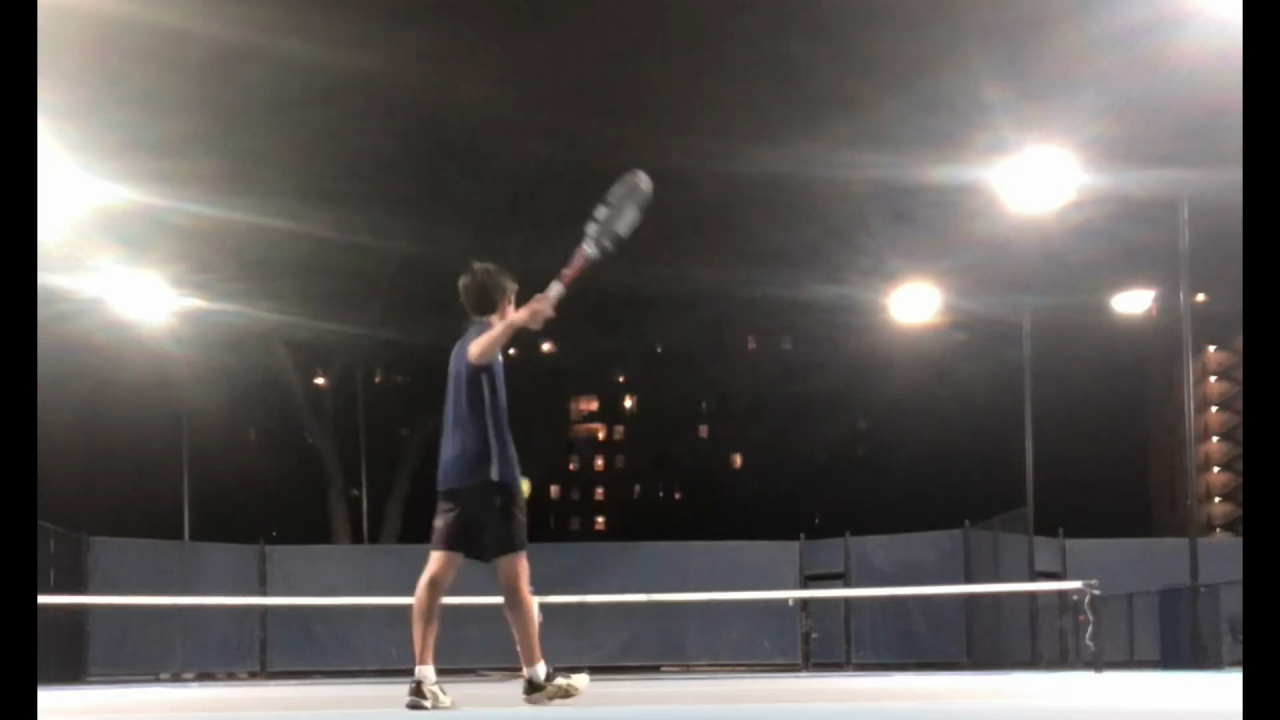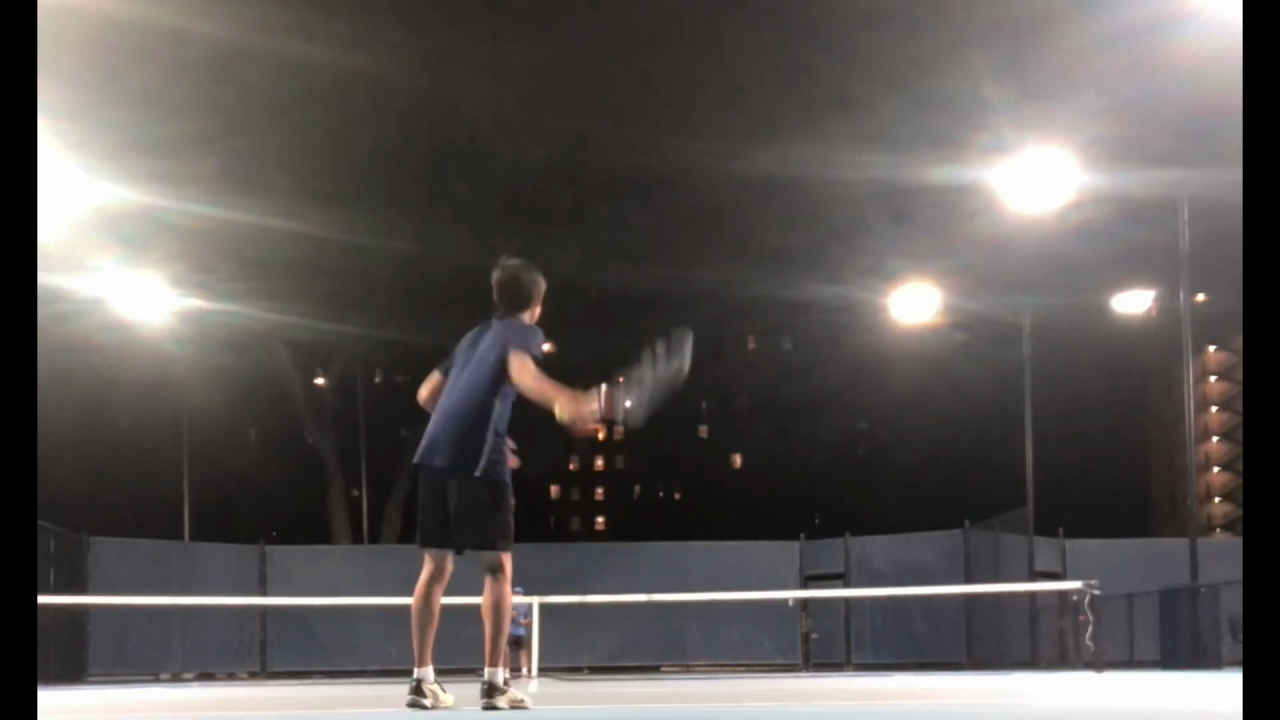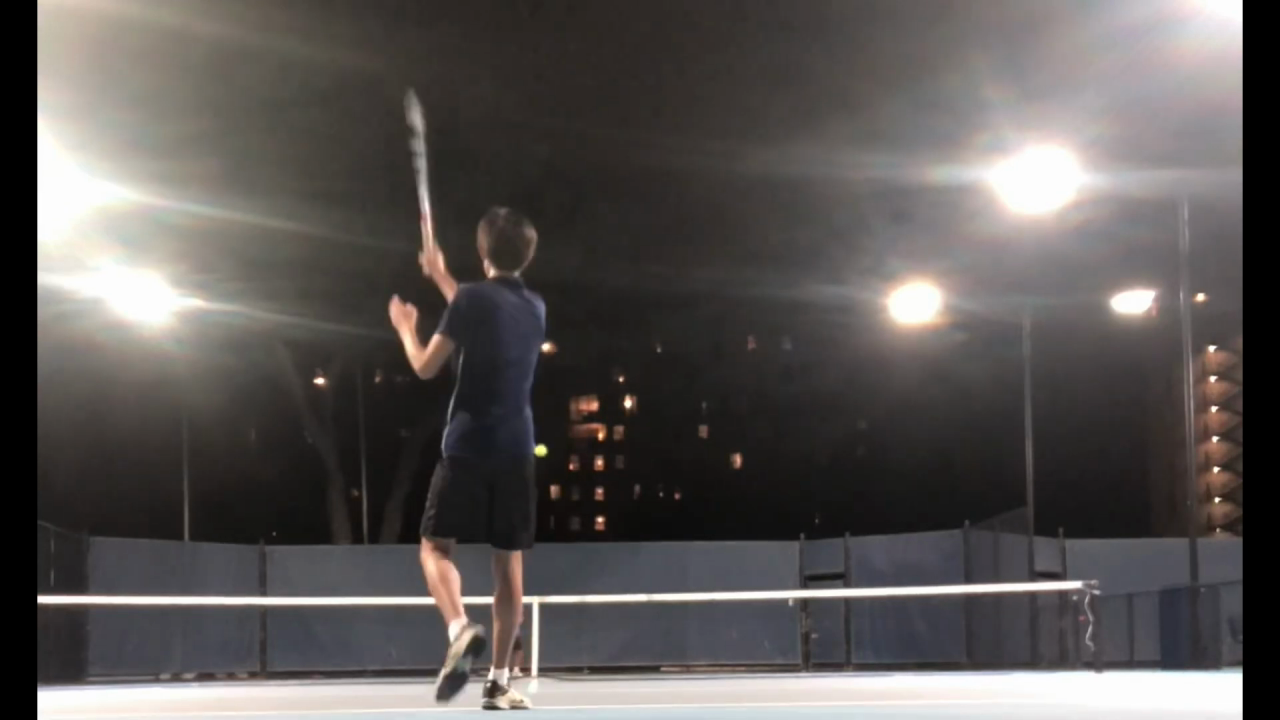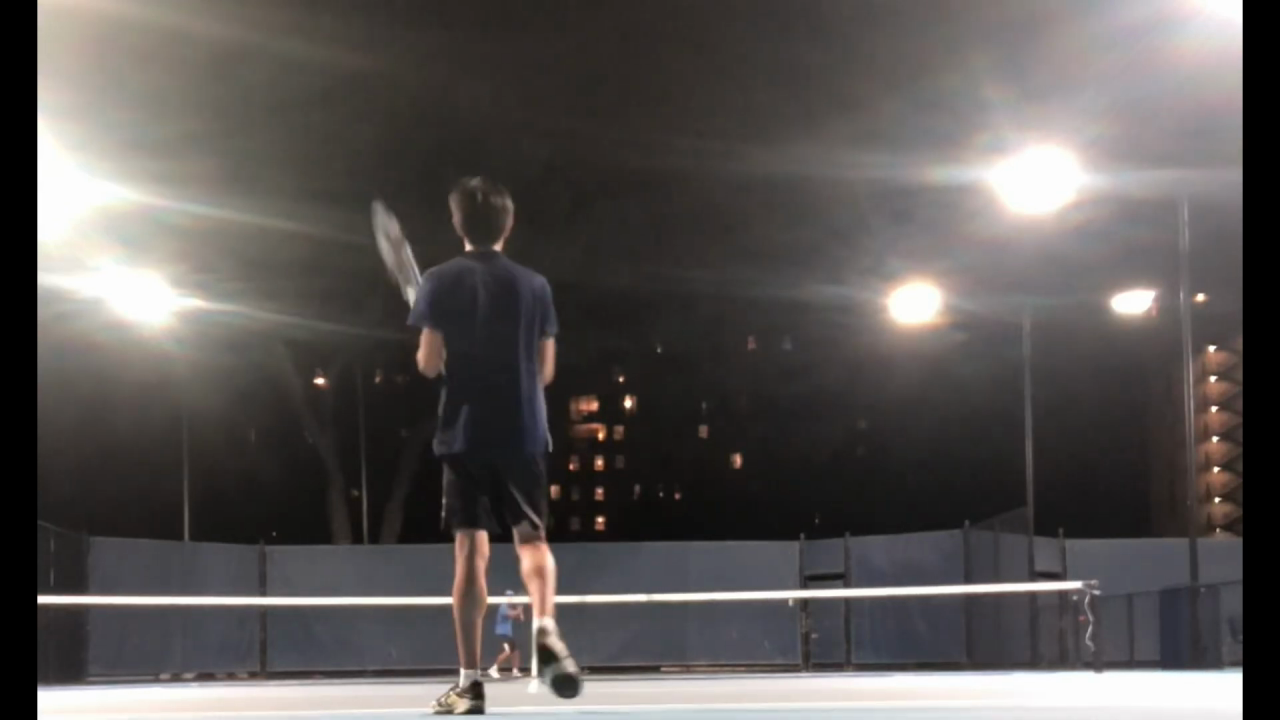
dt=0.5s
person 1, frame 1
left shoulder: (465, 346)
right shoulder: (484, 333)
right elbow: (479, 353)
right wrist: (519, 321)
left hip: (455, 474)
right hip: (488, 471)
left knee: (437, 572)
right knee: (513, 573)
left ankle: (423, 679)
right ankle: (537, 677)
person 1, frame 2
left shoulder: (474, 336)
right shoulder: (524, 332)
left elbow: (426, 395)
right elbow: (519, 372)
right wrist: (563, 400)
left hip: (434, 454)
right hip: (477, 460)
left knee: (435, 567)
right knee: (497, 567)
left ankle: (422, 679)
right ankle: (494, 683)
person 1, frame 3
left shoulder: (472, 298)
right shoulder: (536, 308)
left elbow: (426, 367)
left wrist: (405, 326)
right wrist: (442, 275)
left hip: (468, 445)
right hip: (516, 449)
left knee: (435, 547)
right knee: (509, 565)
left ankle: (460, 631)
right ankle: (499, 682)
person 1, frame 4
left shoulder: (438, 280)
right shoulder: (535, 285)
left elbow: (428, 363)
right elbow: (544, 368)
left hip: (464, 436)
right hip: (522, 435)
left knee: (471, 555)
right knee: (532, 540)
right ankle: (545, 630)
